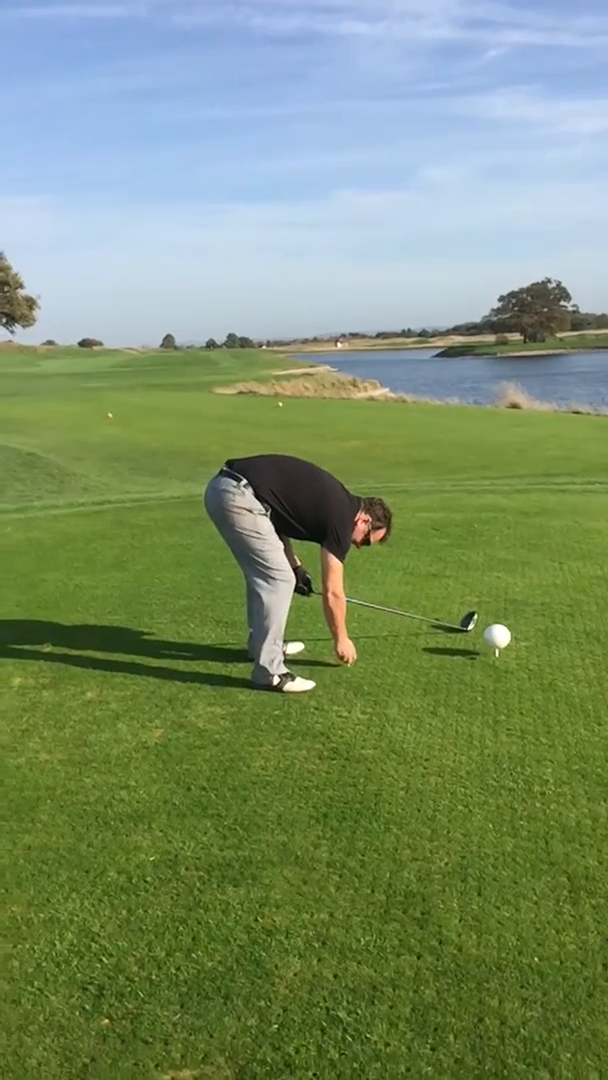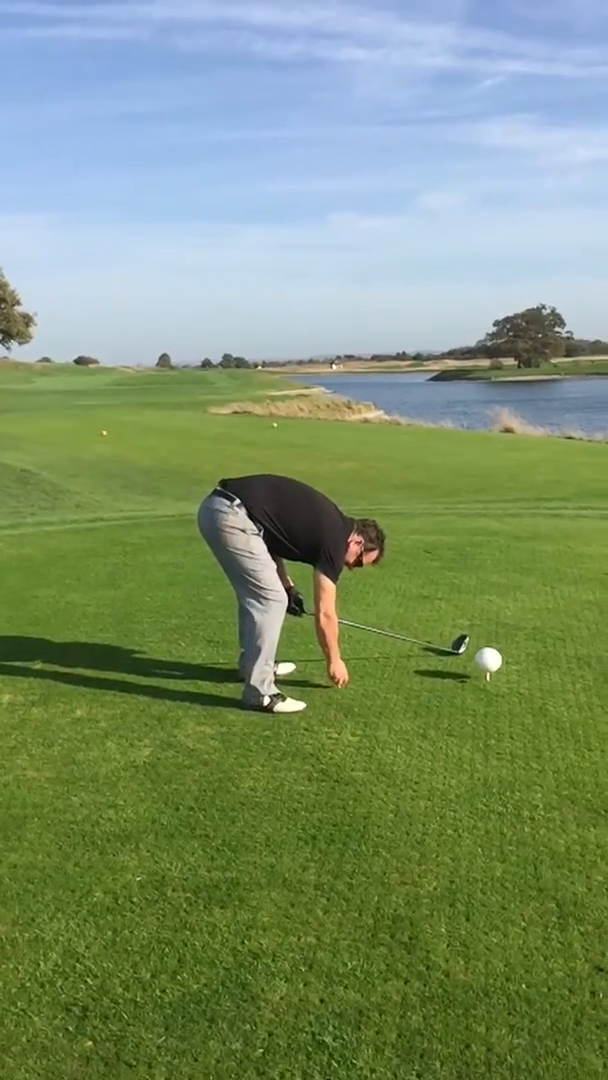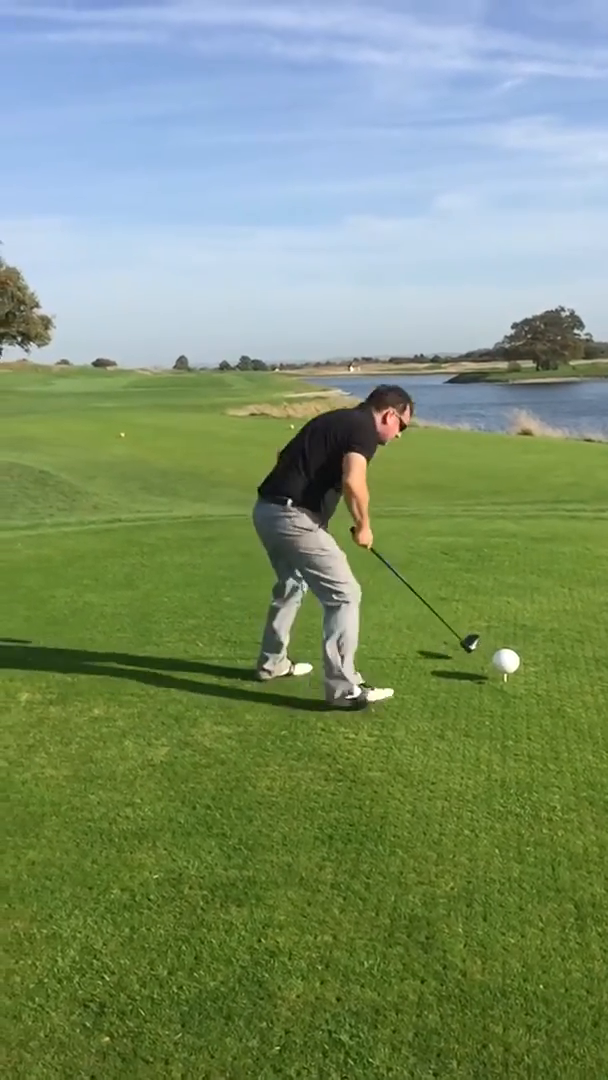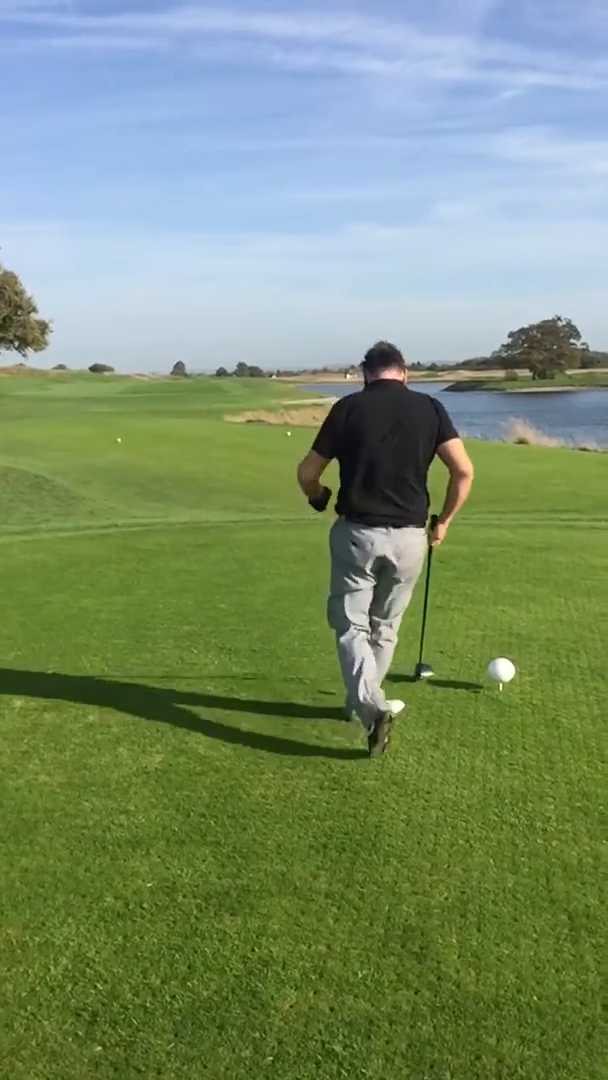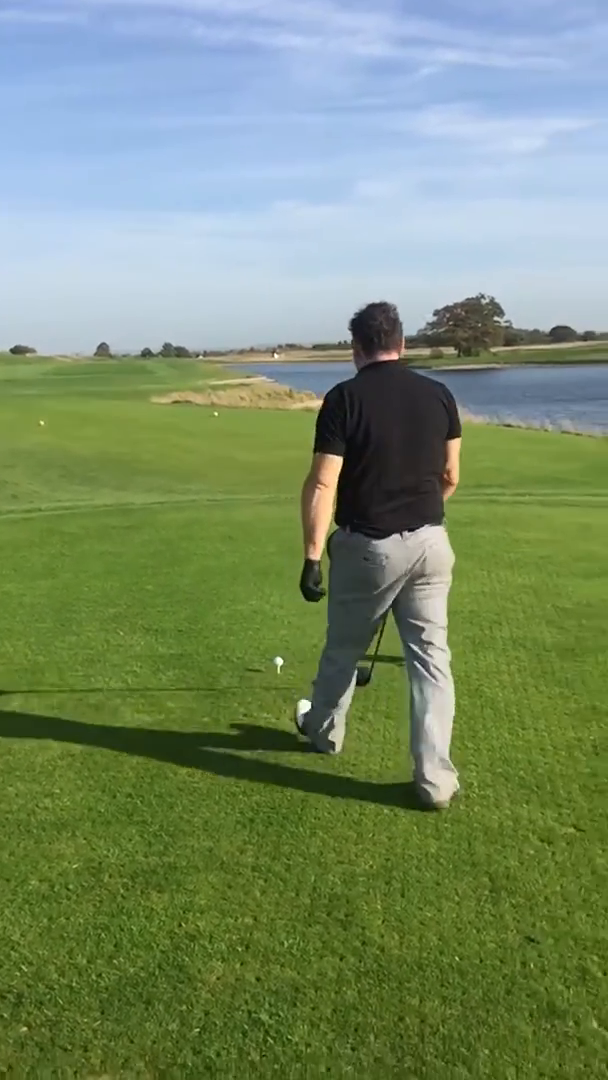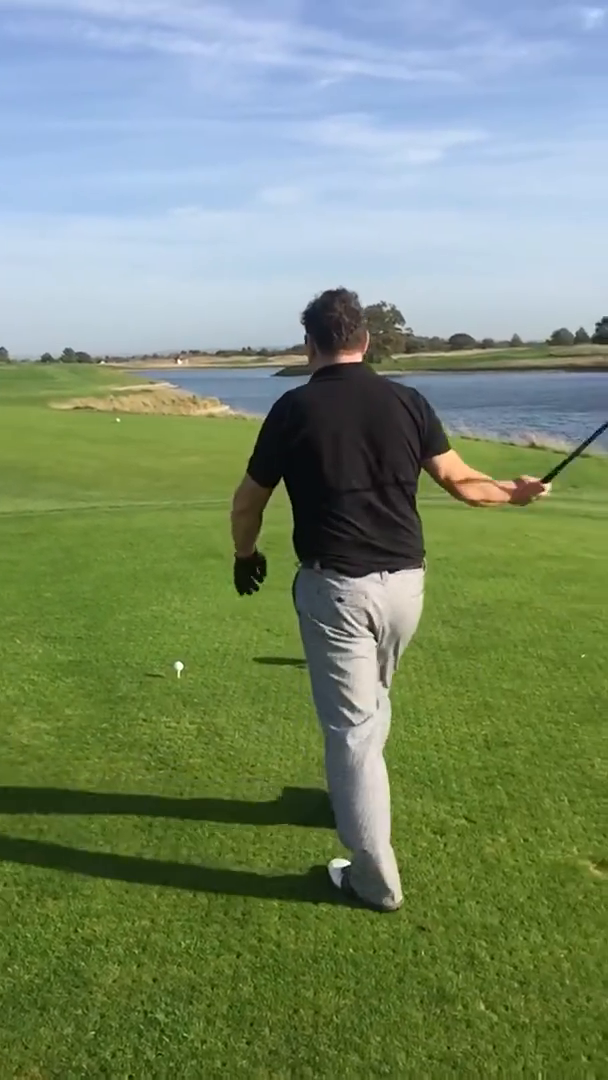
dt=0.7s
person 1, frame 1
left shoulder: (334, 501)
right shoulder: (340, 517)
right elbow: (333, 592)
left wrist: (295, 566)
right wrist: (342, 639)
left hip: (221, 487)
right hip: (238, 497)
left knee: (263, 572)
right knee: (279, 580)
left ankle: (262, 643)
right ankle: (269, 671)
person 1, frame 2
left shoulder: (328, 522)
right shoulder: (333, 539)
right elbow: (324, 614)
left wrist: (287, 586)
right wrist: (334, 661)
left hip: (215, 507)
right hip: (231, 516)
left knee: (255, 592)
right knee: (271, 600)
left ankle: (253, 663)
right ankle: (259, 691)
person 1, frame 3
left shoulder: (330, 420)
right shoulder: (363, 430)
left elbow: (288, 455)
right elbow: (353, 482)
right wrist: (363, 527)
left hip: (267, 510)
right hip: (295, 517)
left knee: (289, 588)
right knee: (344, 597)
left ankle: (272, 661)
right ankle: (344, 687)
person 1, frame 4
left shoulder: (348, 407)
right shoulder: (430, 408)
left elbow: (307, 472)
right elbow: (463, 471)
left wrist: (318, 496)
right wrist: (444, 520)
left hip: (356, 533)
right hip: (408, 536)
left knee: (350, 627)
right knee: (385, 626)
left ankle: (368, 706)
right ankle: (370, 705)
person 1, frame 5
left shoulder: (344, 398)
right shoulder: (438, 394)
left elbow: (323, 484)
right elbow: (449, 476)
left wrist: (312, 557)
left hip: (366, 545)
right hip: (430, 542)
left knee: (344, 647)
right knee: (430, 656)
left ankle: (321, 726)
right ankle: (435, 777)
person 1, frame 6
left shoulder: (292, 410)
right shoulder: (408, 402)
left elbow: (246, 504)
right elbow: (462, 483)
left wrist: (244, 557)
right wrist: (514, 491)
left hip: (334, 587)
right hip: (404, 581)
left knee: (349, 727)
right knee: (372, 703)
left ankle: (375, 876)
right ankle: (358, 800)
